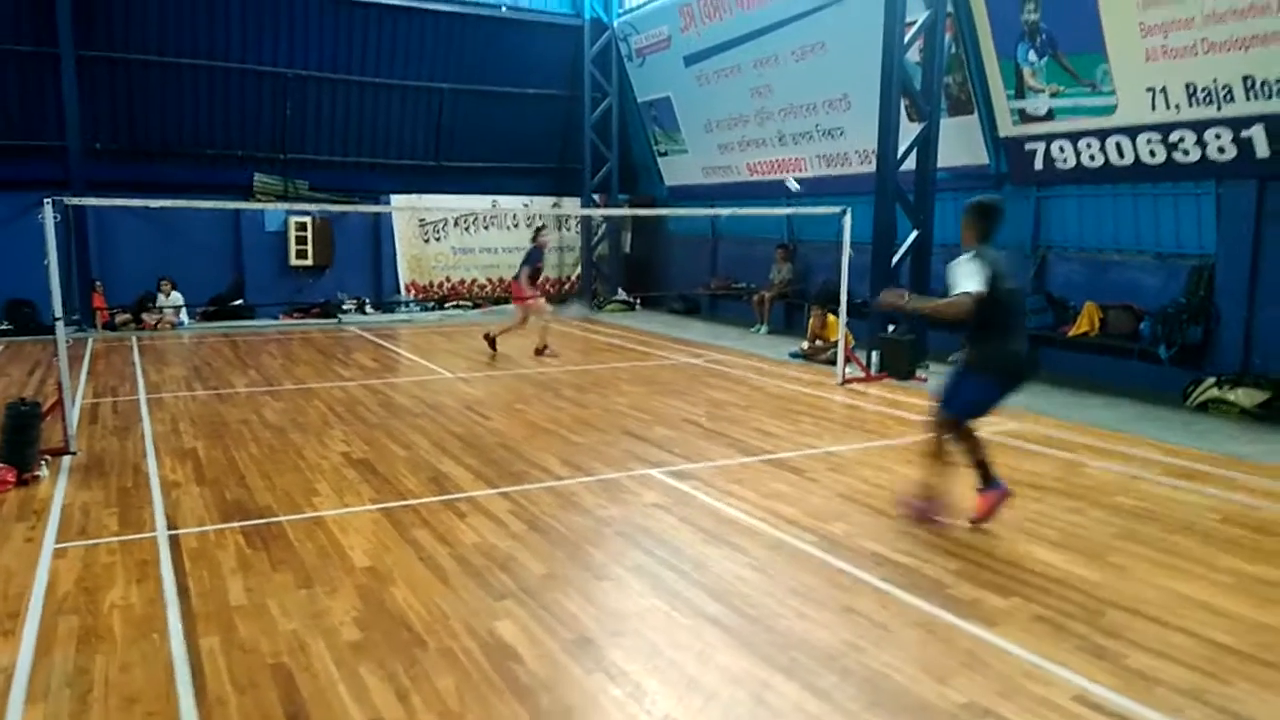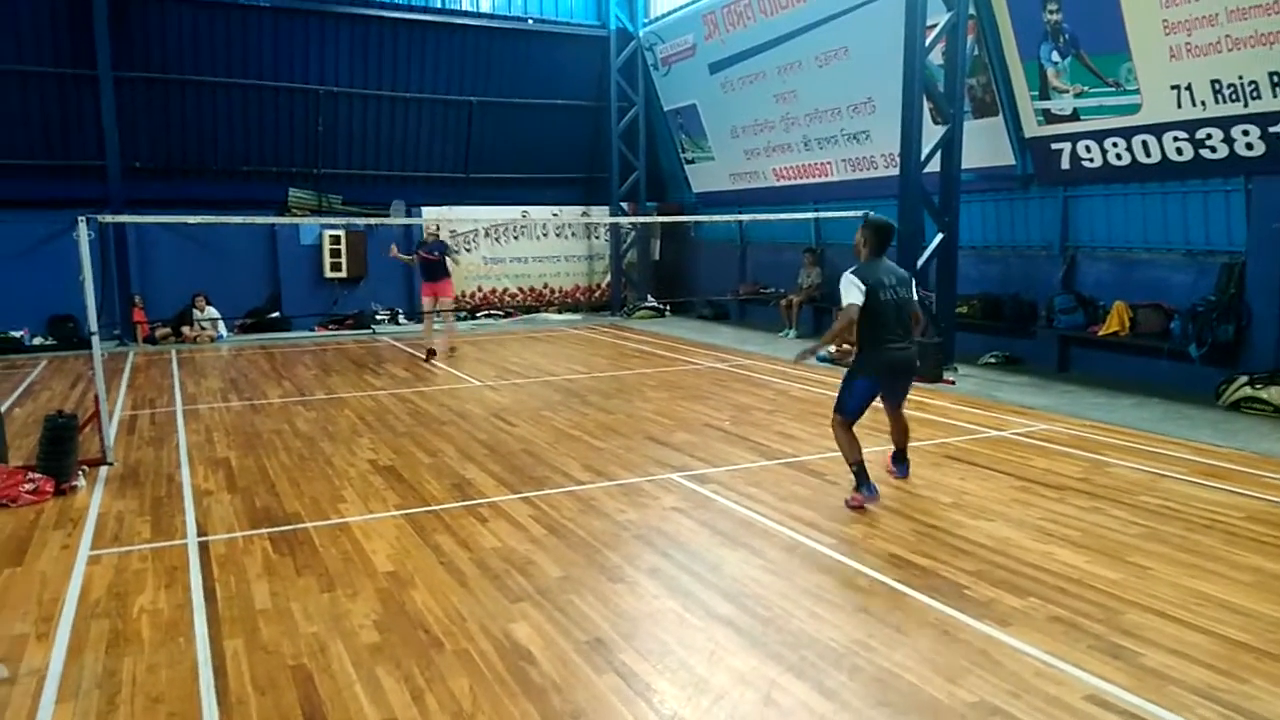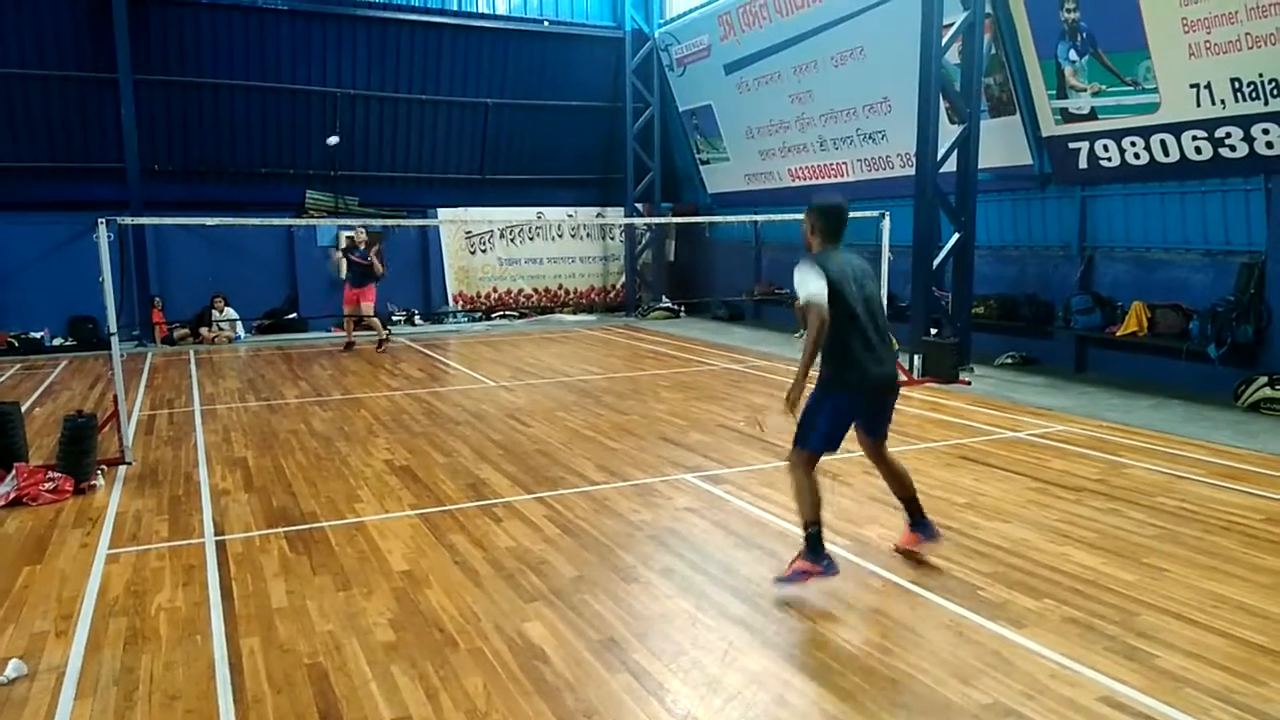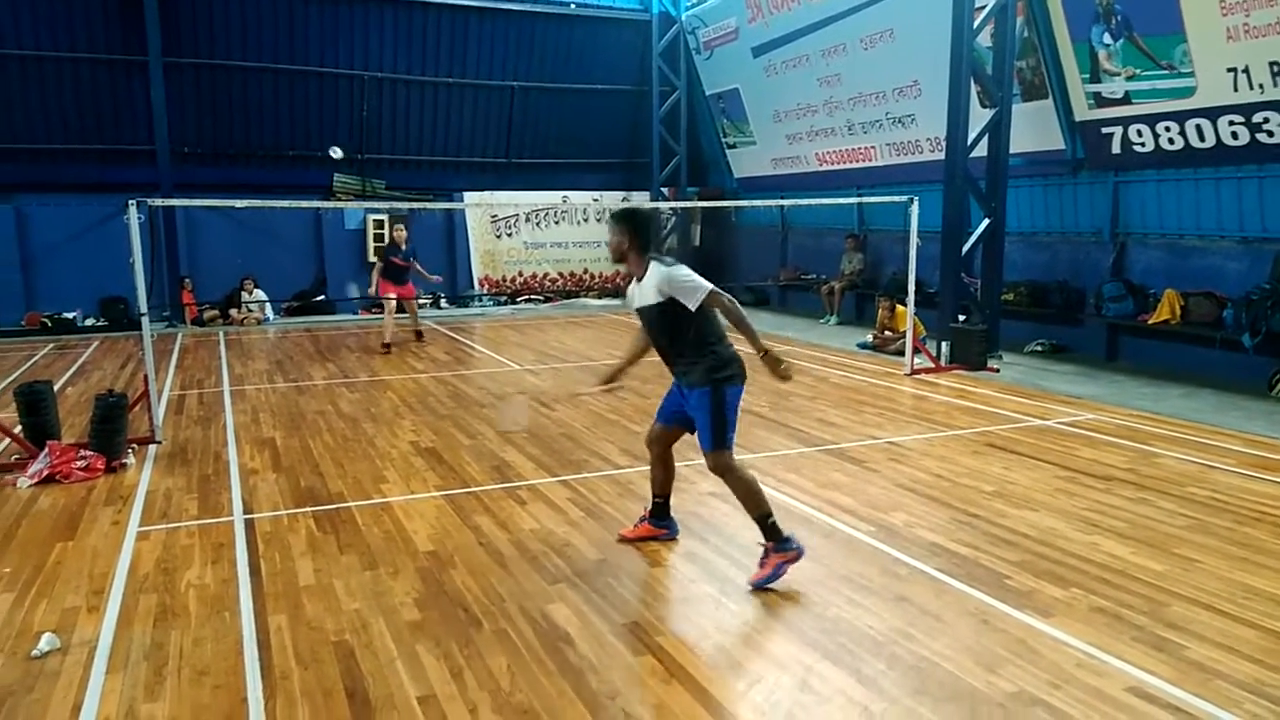
dt=1s
person 1, frame 1
left shoulder: (969, 262)
right shoulder: (997, 259)
left elbow: (964, 305)
left wrist: (909, 303)
left hip: (989, 361)
right hip: (1014, 359)
left knee: (941, 422)
right knee: (956, 424)
left ankle: (929, 498)
right ankle: (989, 487)
person 1, frame 2
left shoulder: (854, 276)
right shoulder: (902, 275)
left elbow: (849, 318)
right elbow: (918, 319)
left wrist: (816, 346)
left hip: (873, 362)
right hip: (906, 360)
left knee: (841, 422)
right knee: (894, 408)
left ankle: (864, 485)
right ankle: (900, 462)
person 1, frame 3
left shoulder: (809, 268)
right shoulder: (860, 265)
left elbow: (819, 317)
left wrist: (801, 376)
left hip: (843, 380)
right hip: (882, 376)
left knee: (801, 461)
right knee: (876, 452)
left ankle: (814, 554)
right ankle: (919, 525)
person 1, frame 4
left shoulder: (666, 274)
right shoulder: (636, 288)
left elbow: (723, 302)
right elbow: (649, 337)
left wrist: (761, 350)
right wrist: (619, 369)
left hip: (713, 378)
right hip: (687, 379)
left knee: (719, 461)
right knee: (657, 440)
left ankle: (779, 545)
right ankle: (660, 519)
